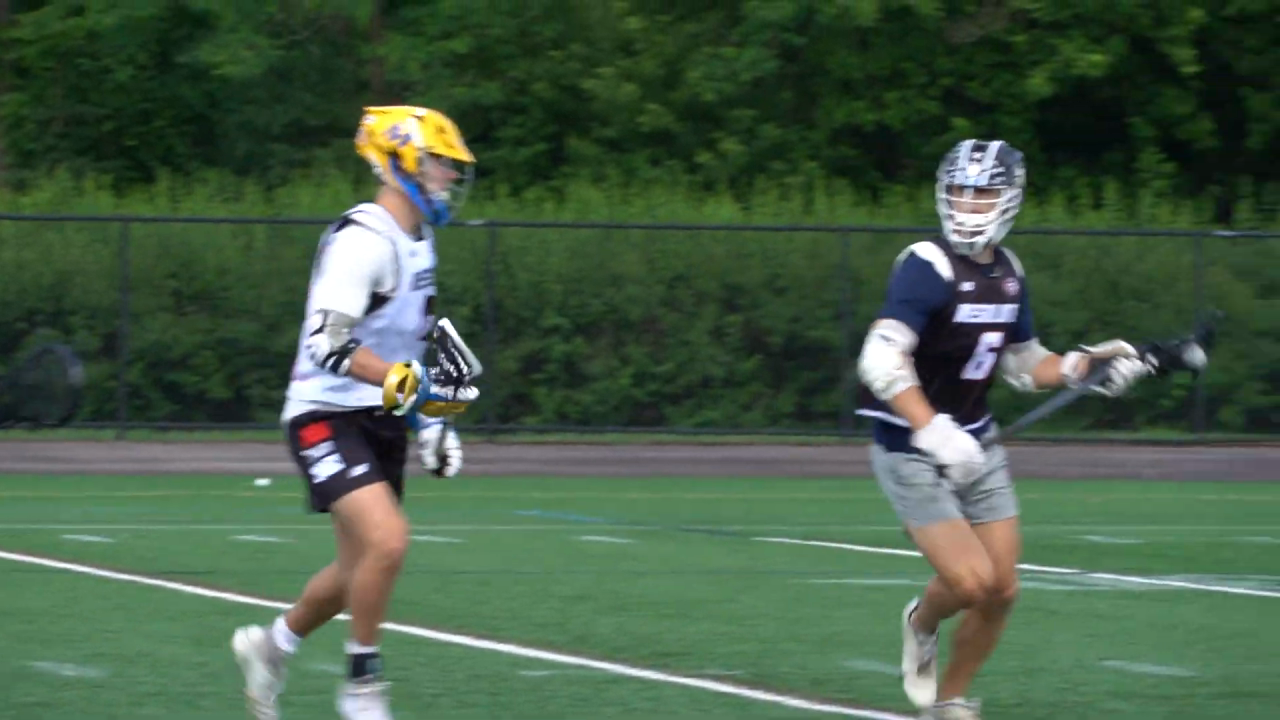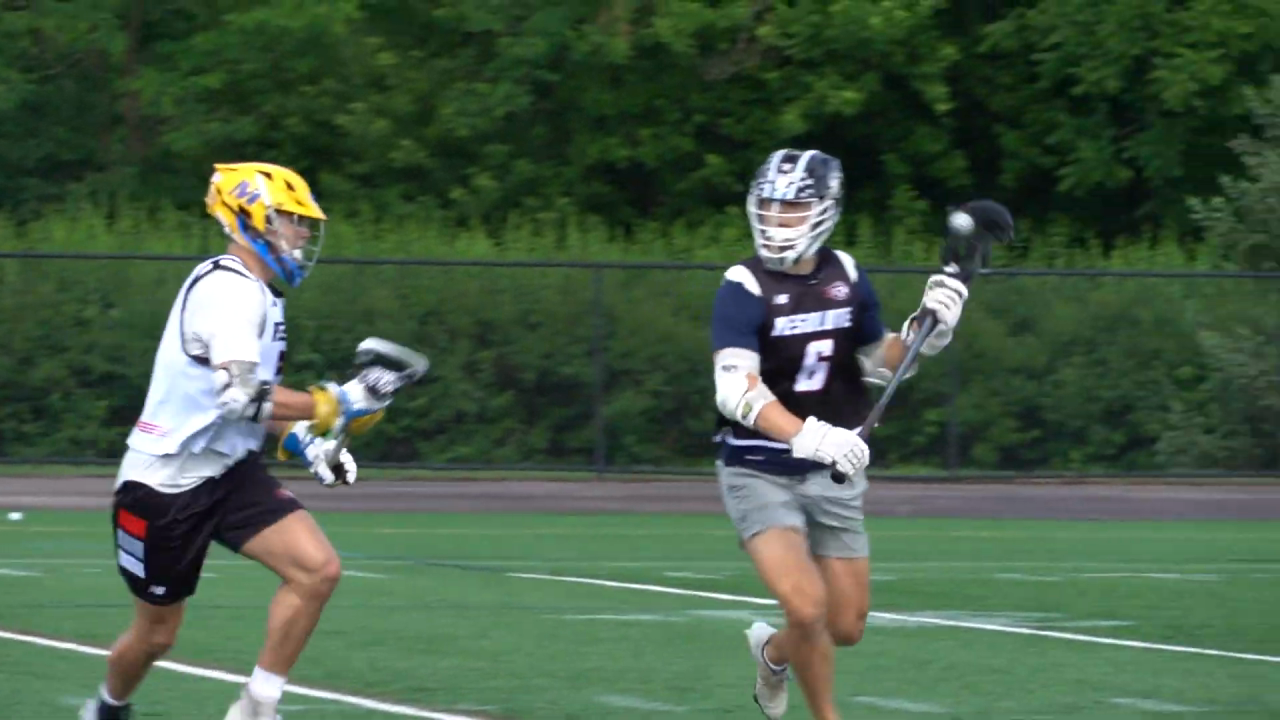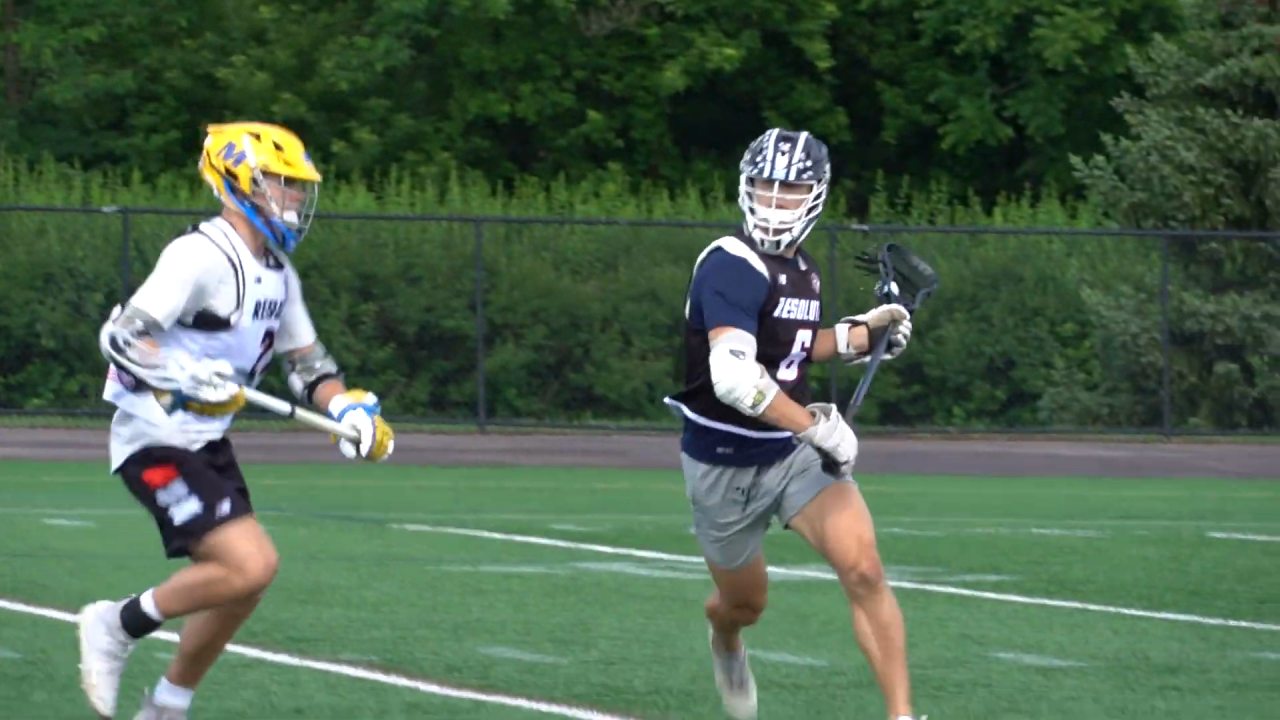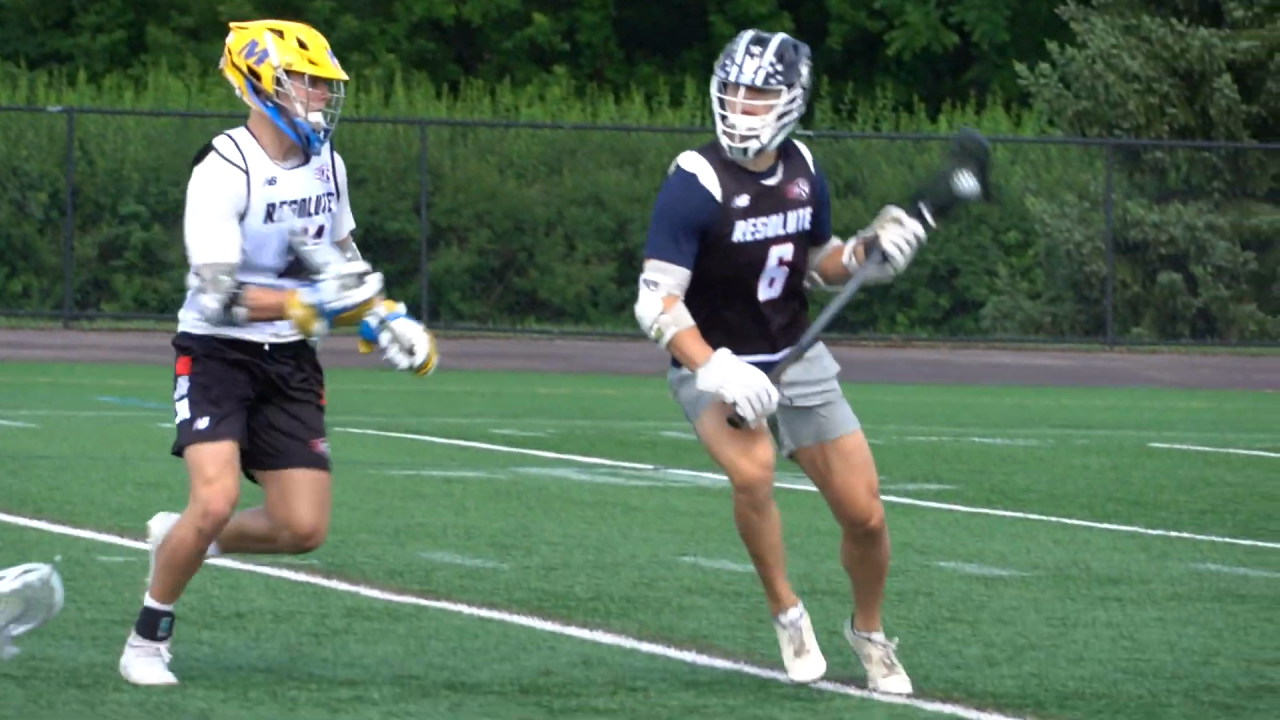
dt=0.4s
person 1, frame 1
left shoulder: (417, 242)
right shoulder: (362, 238)
right elbow: (328, 342)
left wrist: (428, 415)
right wrist: (407, 387)
left hip: (377, 420)
right hip: (326, 415)
left knee: (360, 568)
right knee: (387, 542)
left ankle: (270, 647)
person 1, frame 2
left shoulder: (259, 293)
right shoulder: (224, 288)
right elbow: (238, 395)
left wrist: (307, 443)
right wrist: (331, 408)
left hip: (230, 472)
right hip: (164, 482)
left knee: (319, 569)
right knee: (157, 635)
person 1, frame 3
left shoulder: (277, 272)
right shoulder: (201, 253)
left elbow: (309, 365)
right elbow: (121, 335)
left wrist: (354, 410)
right wrist: (179, 384)
left hip: (205, 444)
right hip: (158, 444)
left knee: (229, 592)
right knee: (252, 568)
right ankle: (118, 623)
person 1, frame 4
left shoulder: (326, 164)
right shoulder: (221, 171)
left elbow: (343, 256)
right elbow: (215, 296)
left wrist: (388, 320)
right wrist: (307, 305)
left hip: (291, 358)
right hip: (216, 349)
left knee: (303, 530)
right knee: (214, 503)
left ankle: (181, 539)
right ankle: (146, 640)
person 2, frame 1
left shoulder: (1009, 272)
right shoulder: (926, 266)
left elbow: (1023, 363)
right elbow: (879, 363)
left wrist: (1087, 365)
right wrist: (935, 434)
left hip: (972, 444)
right hip: (911, 452)
left knee: (999, 590)
right knee: (970, 584)
right ankle: (922, 621)
person 2, frame 2
left shoulder: (846, 273)
right shoulder: (742, 289)
left elbow: (880, 363)
right elbow: (734, 389)
left wrist: (931, 326)
right wrist: (808, 436)
left hip: (834, 471)
right hip: (758, 473)
left knee: (844, 627)
right knee: (807, 614)
left ankle: (773, 650)
person 2, frame 3
left shoulder: (803, 265)
right shoulder: (730, 263)
right elbow: (733, 376)
left wrist: (865, 332)
right wrist: (818, 425)
left hip: (793, 451)
right hip: (724, 461)
left knee: (863, 569)
right knee: (744, 605)
right ankle: (725, 637)
person 2, frame 4
left shoulder: (802, 169)
right shoulder: (695, 181)
right elbow: (656, 301)
left wrist: (870, 249)
right wrist: (714, 369)
left hip: (797, 361)
right hip: (712, 372)
left knee: (866, 518)
right knee: (752, 471)
left ankle: (869, 635)
right ankle: (786, 611)
